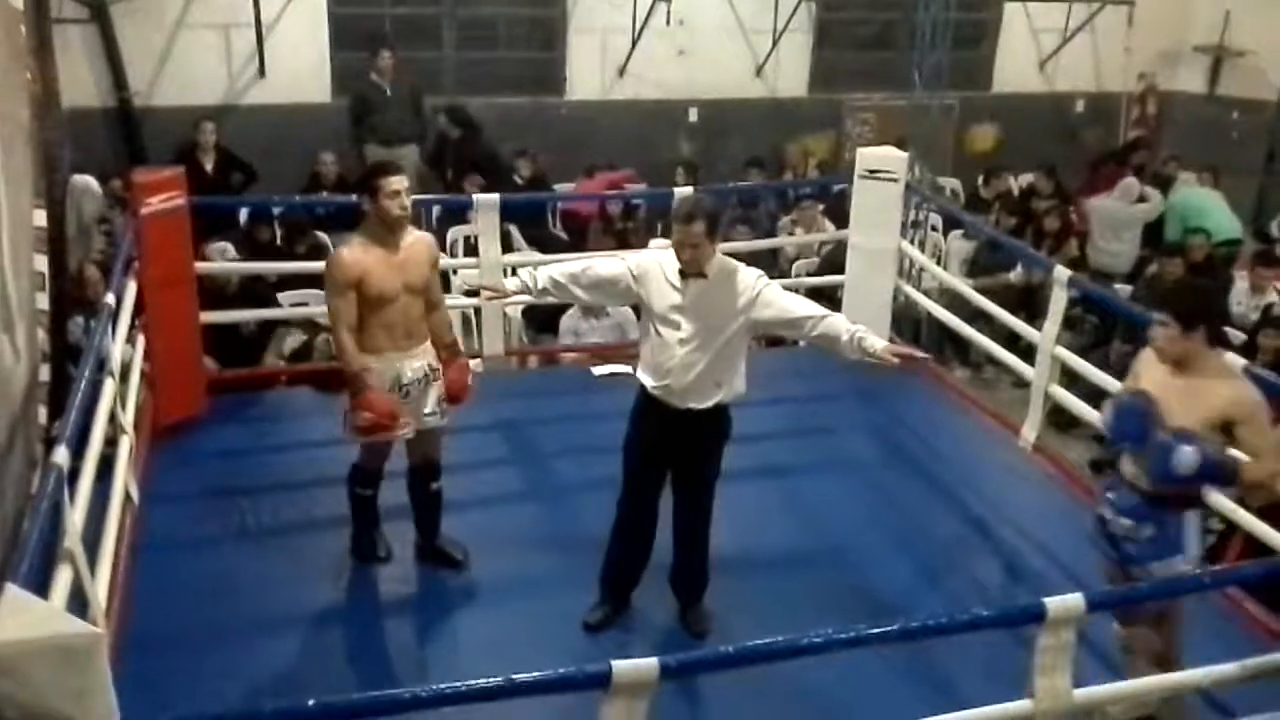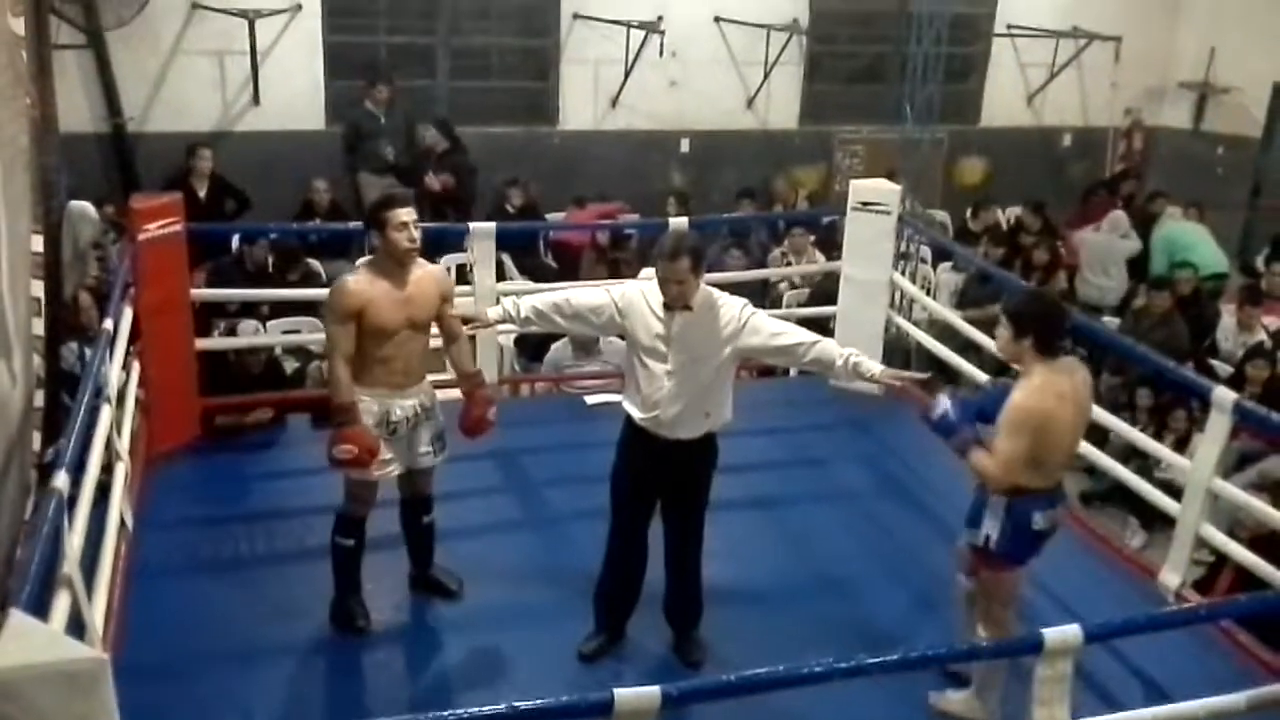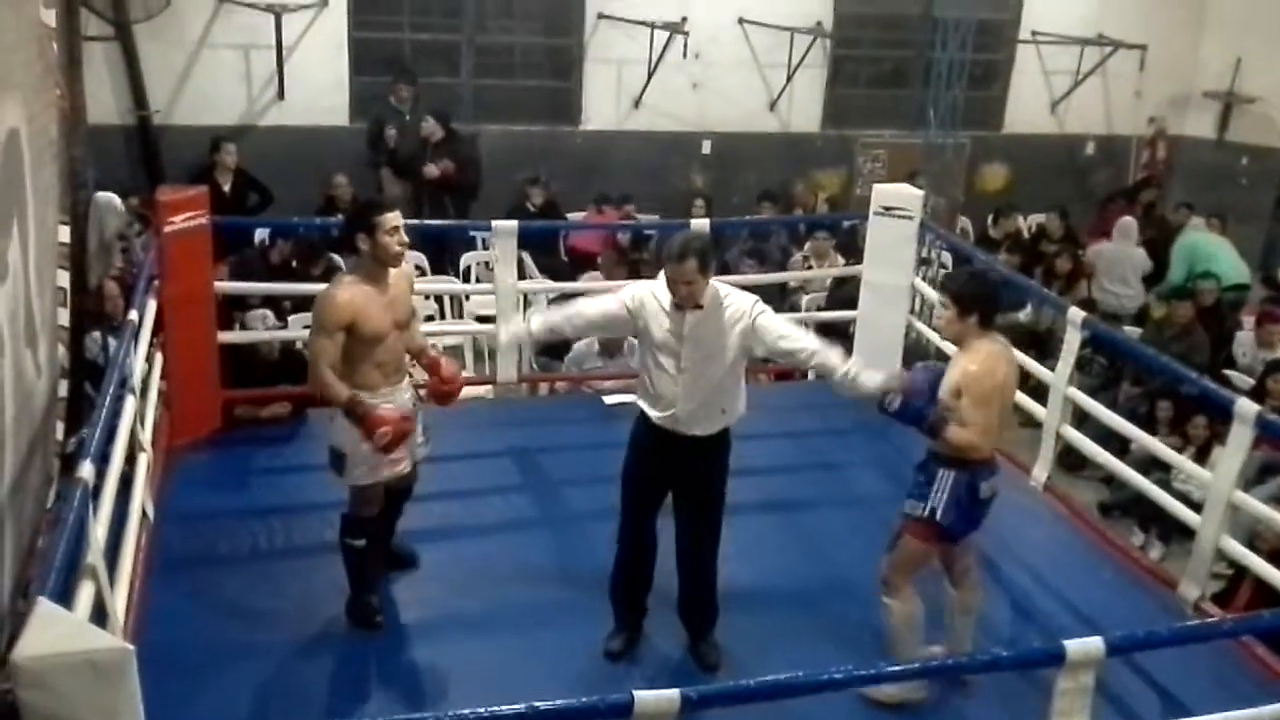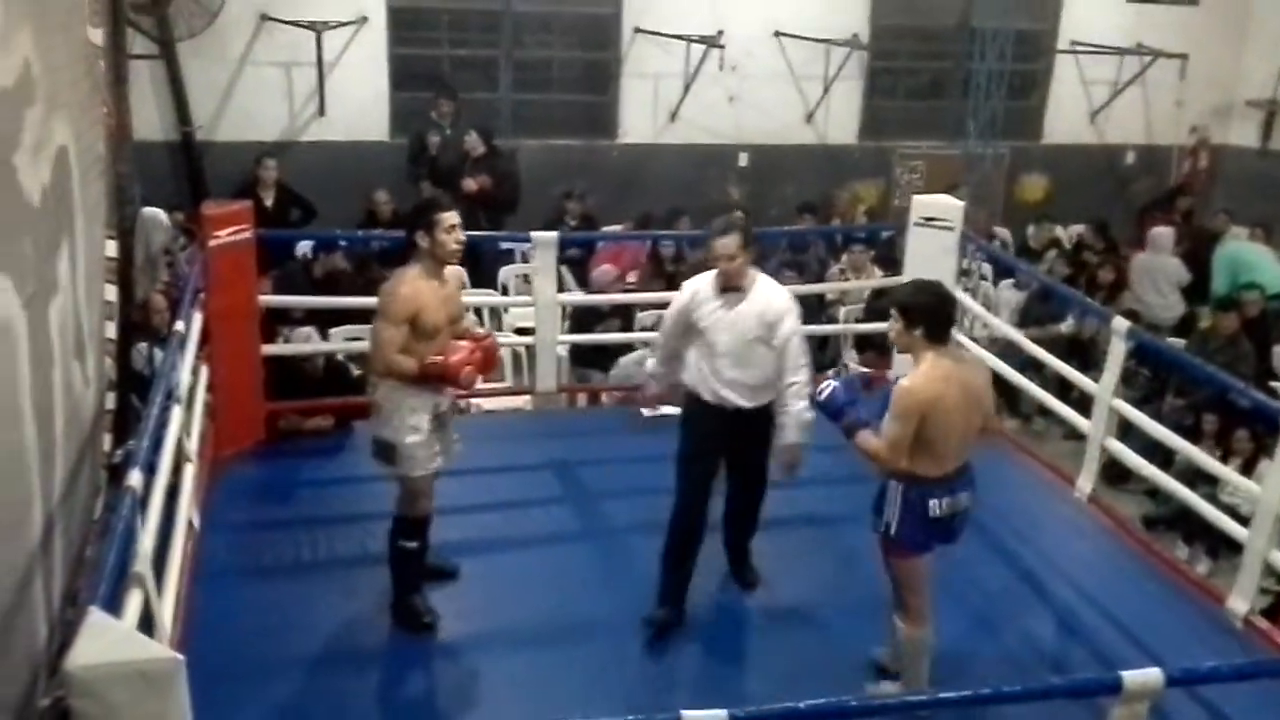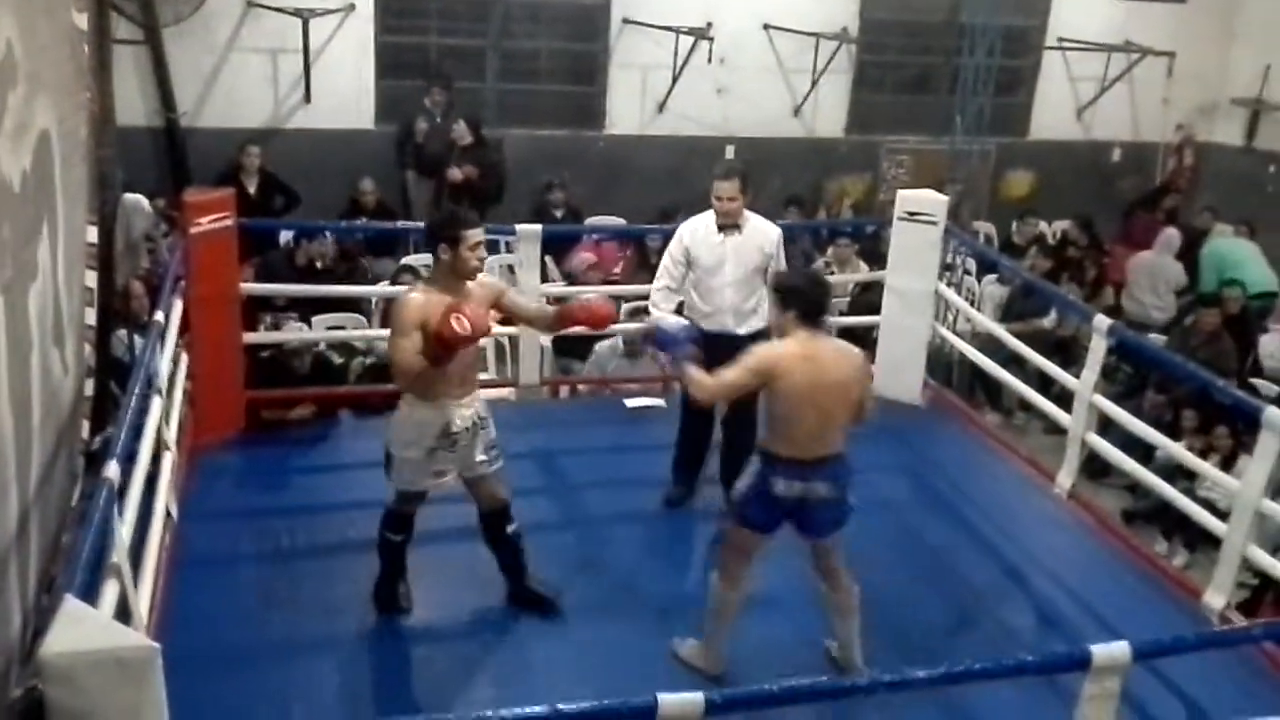
dt=0.7s
person 1, frame 1
left shoulder: (1235, 397)
right shoulder: (1146, 360)
left wrist: (1213, 467)
right wrist: (1120, 419)
left hip: (1169, 521)
right hip: (1121, 501)
left knee: (1158, 636)
right knee: (1129, 612)
person 1, frame 2
left shoulder: (1030, 400)
right shoulder: (1075, 372)
left elbow: (998, 476)
left wrist: (958, 432)
right wrist: (1000, 405)
left hip: (1014, 509)
right hip: (1045, 498)
left knee: (993, 608)
right knee: (972, 575)
person 1, frame 3
left shoulder: (980, 367)
right shoulder: (994, 348)
left elbow: (977, 443)
left wrist: (923, 414)
right wrist: (935, 389)
left hip: (953, 481)
right hip: (969, 479)
left knee: (895, 577)
right knee: (960, 567)
left ankle: (907, 679)
right ankle: (959, 654)
person 1, frame 4
left shoulder: (913, 387)
right shoulder: (975, 367)
left elbow: (888, 457)
right elbow: (986, 423)
left wrist: (848, 414)
left hip: (916, 497)
right hip: (958, 486)
left knee: (910, 600)
right knee: (915, 580)
left ankle: (913, 690)
right ankle: (902, 659)
person 1, frame 5
left shoulder: (773, 356)
right shoulder: (855, 358)
left elbow: (706, 393)
right elbow: (861, 416)
left wrist: (679, 350)
left hip: (776, 476)
right hip: (830, 475)
left knee: (730, 566)
right knee: (832, 566)
left ankle: (708, 652)
right ankle: (851, 655)
person 2, frame 1
left shoulder: (425, 244)
right shoulder: (348, 261)
right elbow: (344, 330)
left wrist: (452, 357)
right wrist: (362, 384)
left hip: (424, 363)
right hip: (377, 369)
left knee: (427, 460)
right knee: (373, 459)
left ankle: (429, 539)
right ankle: (365, 532)
person 2, frame 2
left shoulder: (437, 279)
right shoulder: (351, 290)
left elbow: (455, 338)
right elbow: (339, 360)
left wrist: (474, 388)
right wrist: (346, 419)
left hip: (419, 399)
right hip: (370, 405)
left knee: (420, 492)
right knee: (358, 505)
left ankle: (423, 569)
right ankle: (346, 594)
person 2, frame 3
left shoulder: (403, 275)
right shoulder: (339, 300)
right elbow: (320, 373)
left wrist: (431, 359)
right wrist: (363, 415)
left hip: (402, 400)
right hip: (365, 410)
left knee: (402, 483)
right knee: (364, 503)
left ankle: (380, 547)
right ankle: (362, 593)
person 2, frame 4
left shoulder: (453, 276)
right shoulder: (402, 291)
right elbow: (382, 361)
left wrist: (475, 338)
right wrist: (438, 369)
left hip: (438, 397)
right hip: (407, 402)
left knee: (425, 490)
right knee: (416, 502)
left ankle: (416, 561)
right ankle: (405, 595)
person 2, frame 5
left shoulder: (486, 288)
right shoulder: (411, 305)
left elbow: (538, 317)
right elbow: (402, 376)
left wrist: (572, 313)
right wrist: (441, 350)
left hip: (471, 410)
right hip: (425, 416)
left knee: (495, 503)
right knee: (406, 505)
left ankle: (519, 584)
right ankle: (390, 579)
person 3, frame 1
left shoulder: (746, 286)
right shoulder: (646, 268)
left elbow: (807, 316)
right elbow: (583, 275)
left wrist: (872, 344)
right wrist: (518, 283)
left hip: (706, 418)
right hip: (652, 408)
left knee: (694, 514)
right knee: (634, 506)
left ankle: (690, 599)
right ankle: (614, 594)
person 3, frame 2
left shoulder: (733, 316)
right shoulder: (630, 299)
left elbow: (797, 342)
right elbow: (567, 305)
left wrist: (867, 368)
right wrist: (498, 312)
left hip: (694, 448)
right hip: (639, 439)
left knee: (685, 543)
right knee: (625, 536)
left ankle: (685, 629)
right ankle: (609, 623)
person 3, frame 3
left shoulder: (742, 311)
right shoulder: (643, 299)
left elbow: (800, 345)
right elbow: (579, 315)
left wrist: (862, 378)
right wrist: (519, 332)
left hip: (709, 440)
right hip: (653, 435)
left knee: (702, 541)
right knee: (635, 530)
left ankle: (700, 628)
right ankle: (628, 622)
person 3, frame 4
left shoulder: (777, 300)
right shoulder: (694, 291)
left elbow: (794, 372)
right elbow: (669, 342)
left wrist: (794, 433)
right wrist: (656, 383)
left hip: (756, 415)
right hip: (704, 410)
left knee: (747, 500)
right knee: (689, 505)
left ankle: (740, 555)
right ankle: (671, 600)
person 3, frame 5
left shoulder: (768, 234)
right shoulder: (690, 231)
right elbow: (667, 285)
left hip: (750, 340)
right hip: (703, 336)
left knee: (740, 422)
right knee: (696, 411)
left ankle: (736, 490)
right ankle: (684, 477)
